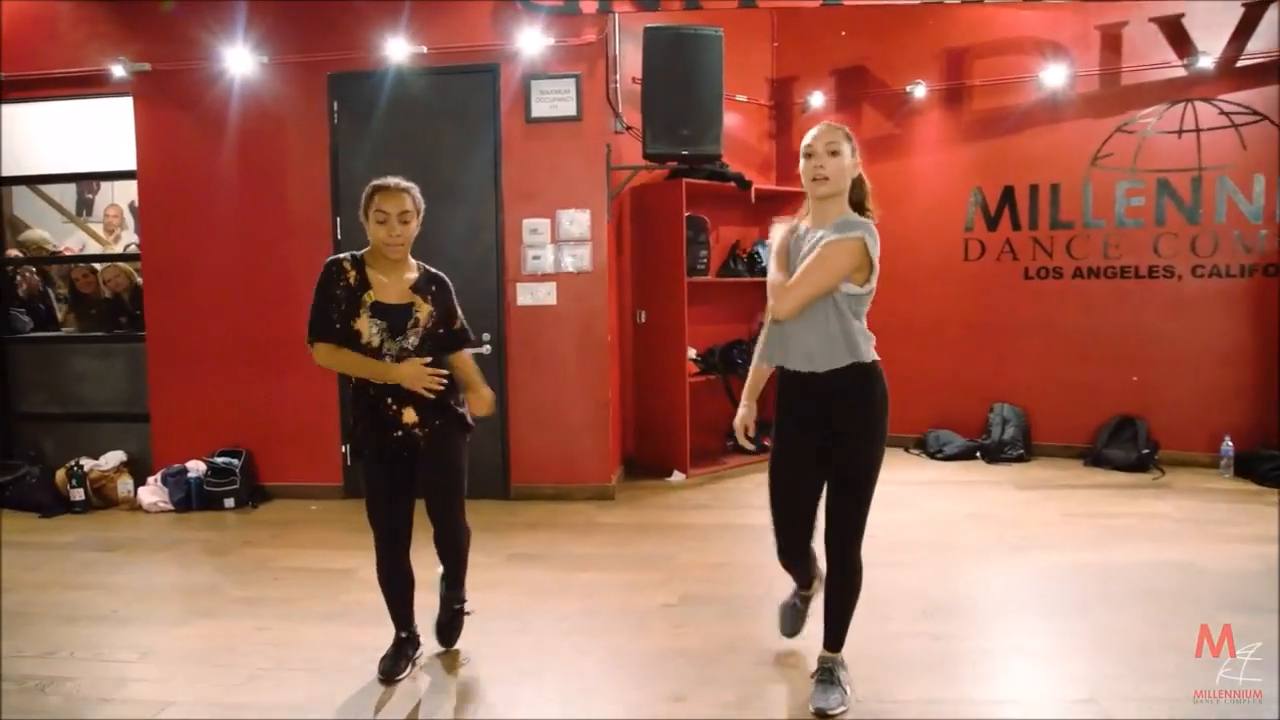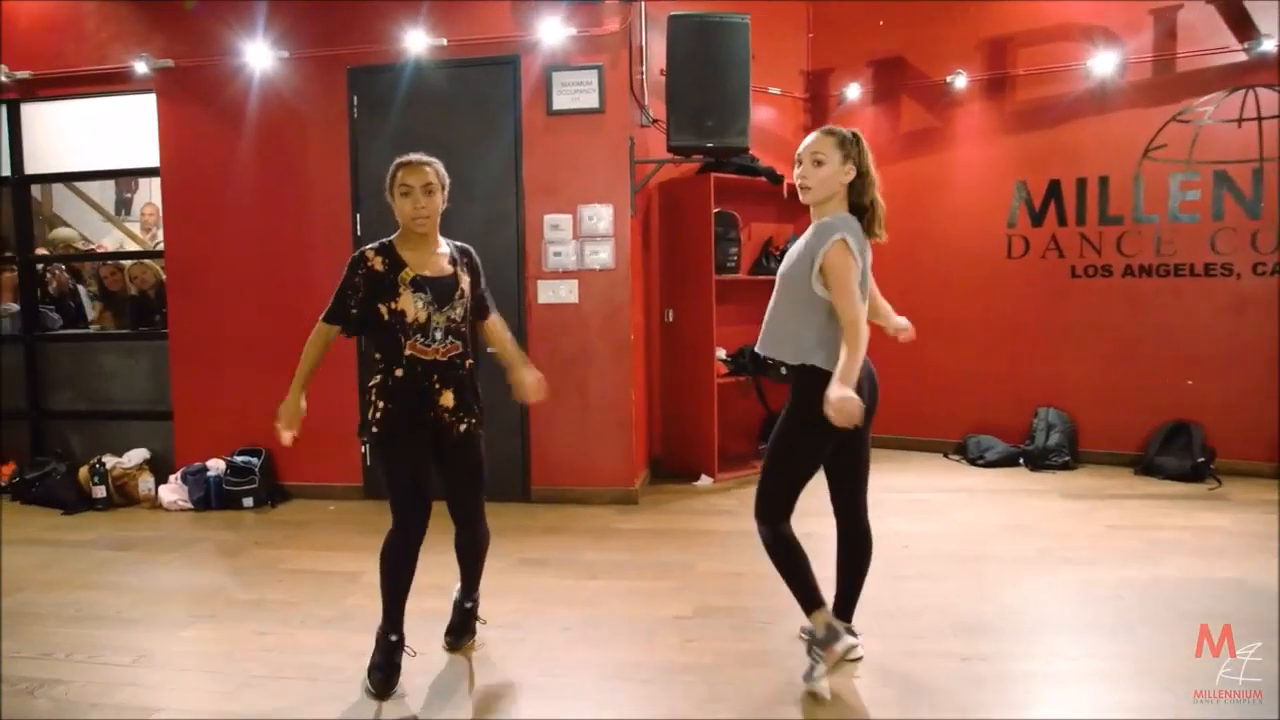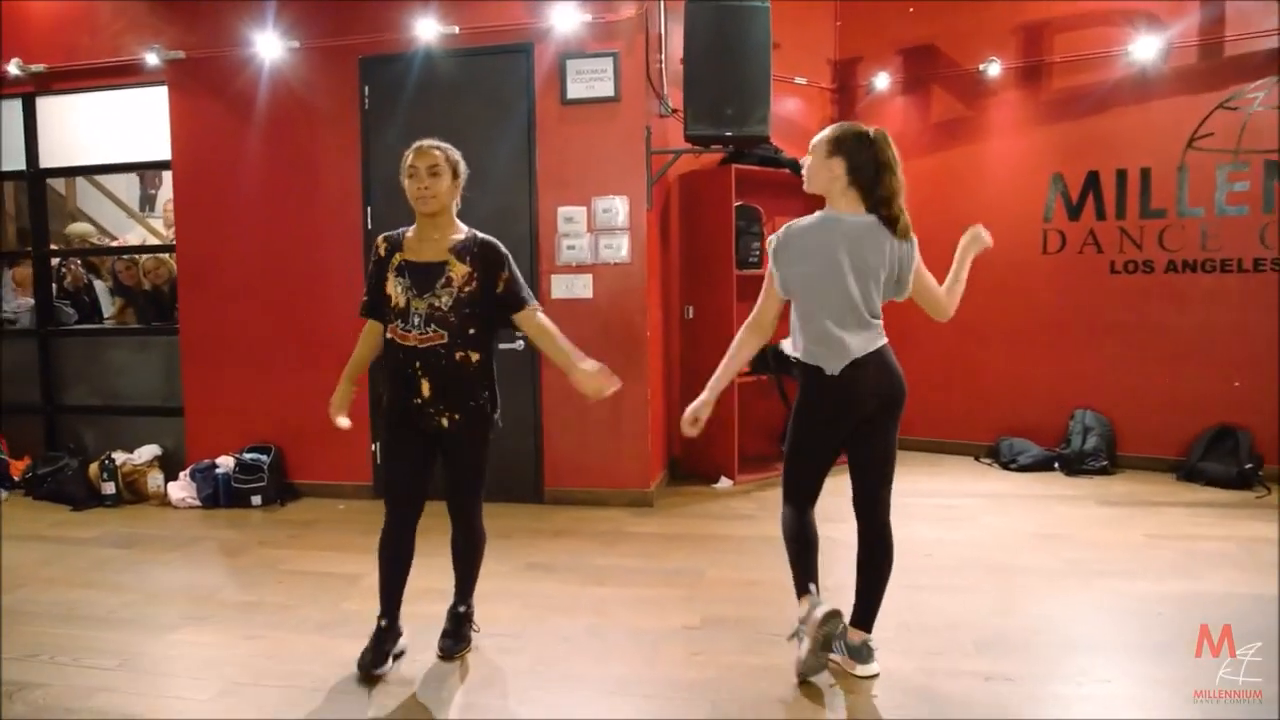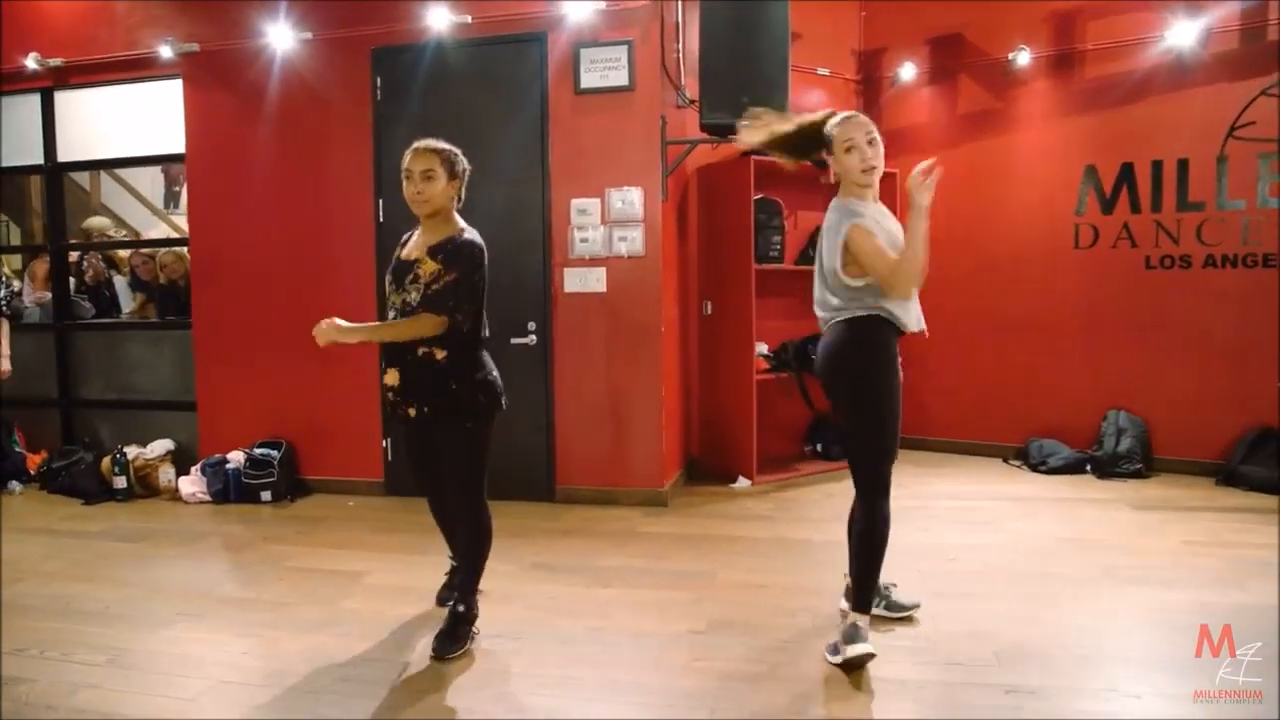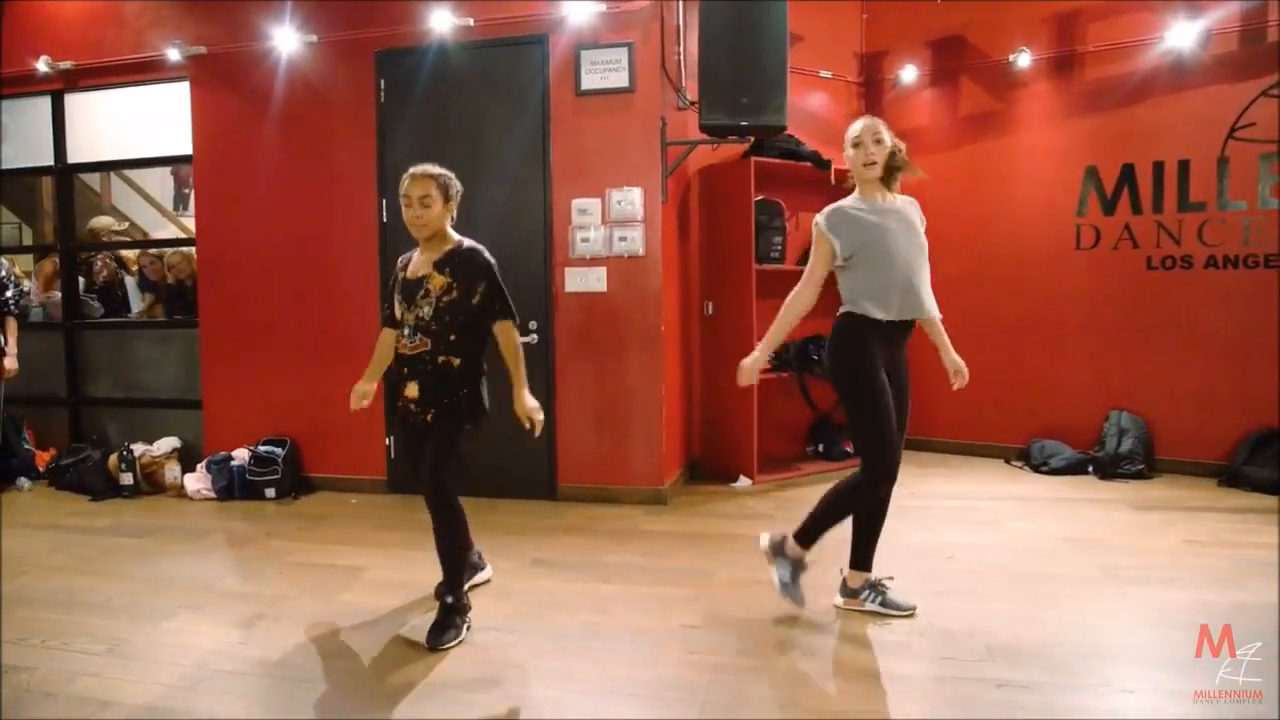
dt=0.4s
person 1, frame 1
left shoulder: (853, 236)
right shoulder: (798, 235)
left elbow: (785, 302)
left wrist: (778, 246)
right wrist: (749, 391)
left hip: (852, 392)
right hip: (796, 394)
left knee: (844, 535)
right knee: (790, 529)
left ankle: (832, 661)
right ankle: (806, 584)
person 1, frame 2
left shoulder: (828, 238)
right shoulder: (851, 233)
left elbow: (856, 318)
right elbow: (879, 312)
left wrist: (841, 383)
right wrist: (898, 323)
left hip: (818, 388)
right hip: (850, 386)
left knee: (770, 512)
right knee: (851, 509)
left ankle: (825, 624)
right ankle: (841, 623)
person 1, frame 3
left shoulder: (790, 240)
right shoulder: (895, 241)
left elbow: (758, 325)
right elbow: (943, 308)
left wrist: (712, 390)
right wrist: (967, 253)
left hip: (824, 387)
right hip: (884, 378)
left knee: (797, 504)
right knee: (872, 510)
left ankle: (815, 608)
right ankle: (857, 639)
person 1, frame 4
left shoulder: (859, 207)
right shoulder: (856, 217)
right elbow: (905, 284)
right wrist: (917, 209)
left hip: (846, 348)
right hip: (862, 351)
left knee: (871, 476)
right knee: (872, 484)
left ankle: (865, 588)
right ankle: (854, 624)
person 1, frame 5
left shoulder: (910, 212)
right shoulder: (836, 218)
left elbow: (921, 286)
right elbow: (806, 291)
left wrist: (946, 348)
right wrist: (763, 349)
left hip: (895, 344)
right hip: (856, 341)
left knee: (886, 470)
right knee: (877, 465)
left ankle: (857, 581)
right ankle: (790, 548)
person 2, frame 1
left shoulder: (437, 284)
right shoulder: (340, 273)
right elbow: (321, 349)
left wrist: (476, 387)
right wrist: (397, 373)
left hip: (440, 421)
right hip: (377, 427)
left knee: (449, 521)
right knee: (390, 540)
left ankle: (453, 588)
right ankle: (406, 637)
person 2, frame 2
left shoulder: (464, 259)
right shoulder: (371, 262)
left elbow: (483, 317)
right elbow: (329, 326)
left wrist: (518, 366)
right wrist: (296, 391)
left hip: (460, 409)
right hip: (398, 412)
left knee: (470, 518)
right knee: (407, 523)
left ankle: (467, 602)
right ankle: (390, 638)
person 2, frame 3
left shoulder: (484, 252)
right shoulder: (386, 248)
left elbow: (526, 313)
right elbow: (375, 323)
left wrist: (574, 361)
right wrist: (346, 382)
left hip: (465, 402)
right hip: (403, 402)
left knee: (464, 510)
right knee: (400, 513)
left ankle: (462, 613)
right ankle: (387, 626)
person 2, frame 4
left shoulder: (465, 249)
right shoulder: (408, 243)
left elbow: (431, 323)
left wrist: (356, 334)
left hip: (462, 392)
right hip: (416, 391)
left knee: (467, 494)
right knee: (435, 487)
left ankle: (465, 607)
right ankle: (462, 564)
person 2, frame 5
left shoulder: (470, 260)
right shoulder: (402, 265)
left elbow: (504, 324)
left wrist: (522, 390)
right wrist: (371, 379)
left hip: (454, 395)
right hip: (411, 393)
left knee: (439, 487)
right knee: (430, 485)
left ankle: (455, 601)
right ankle: (468, 559)
